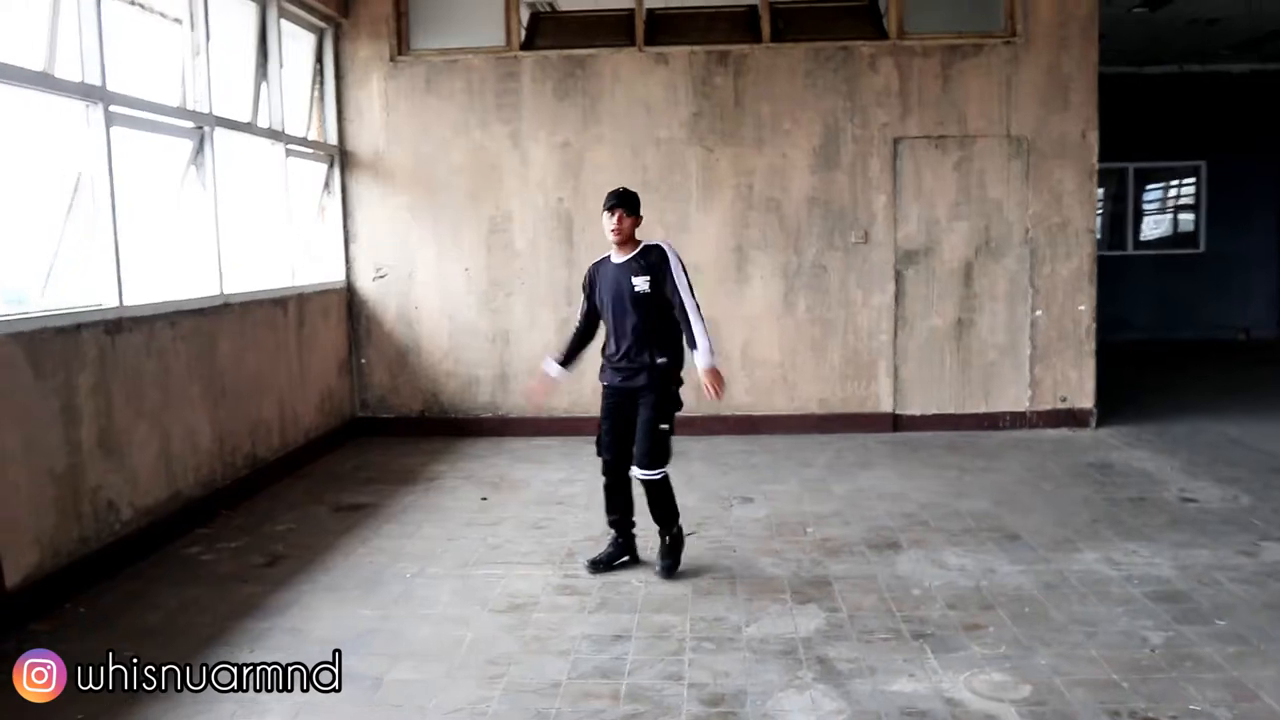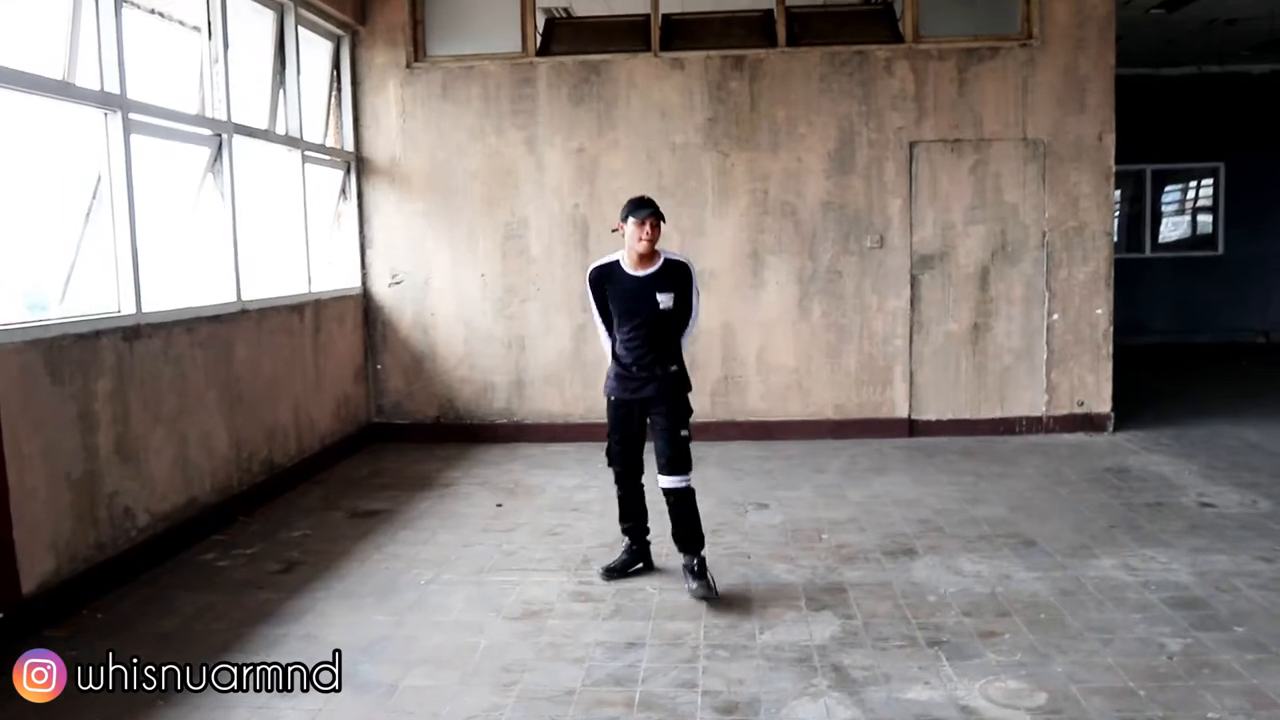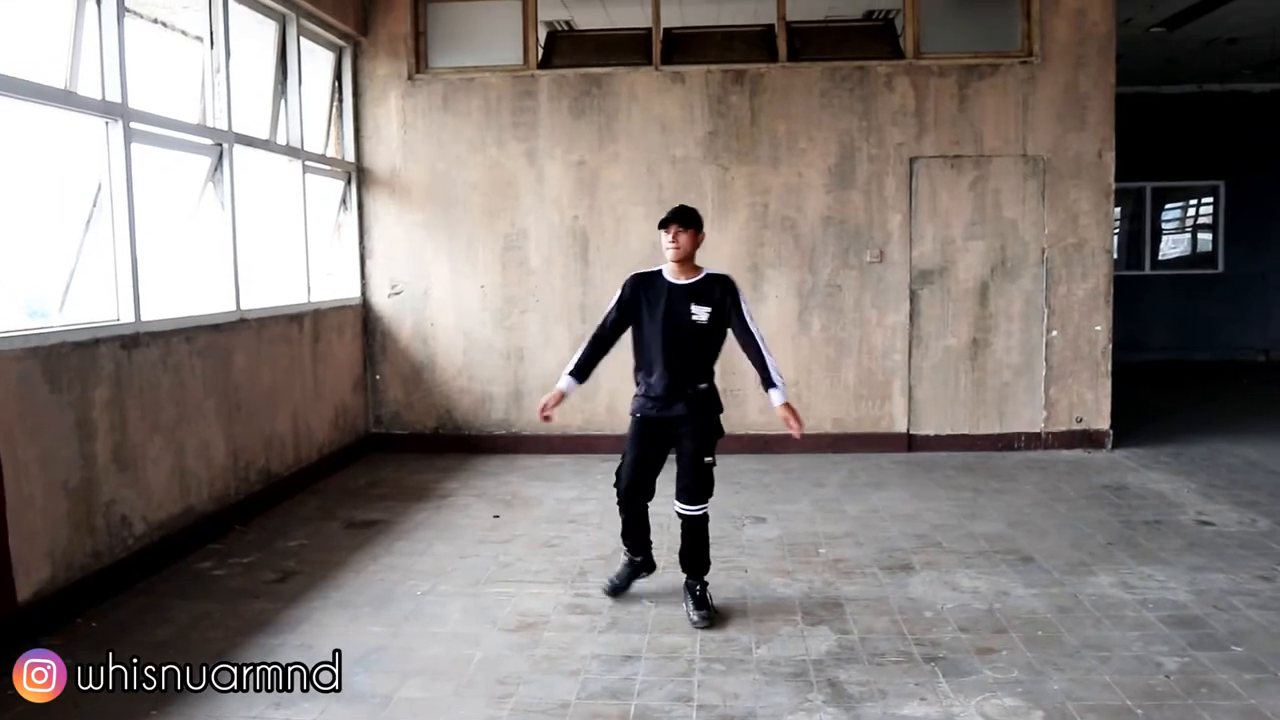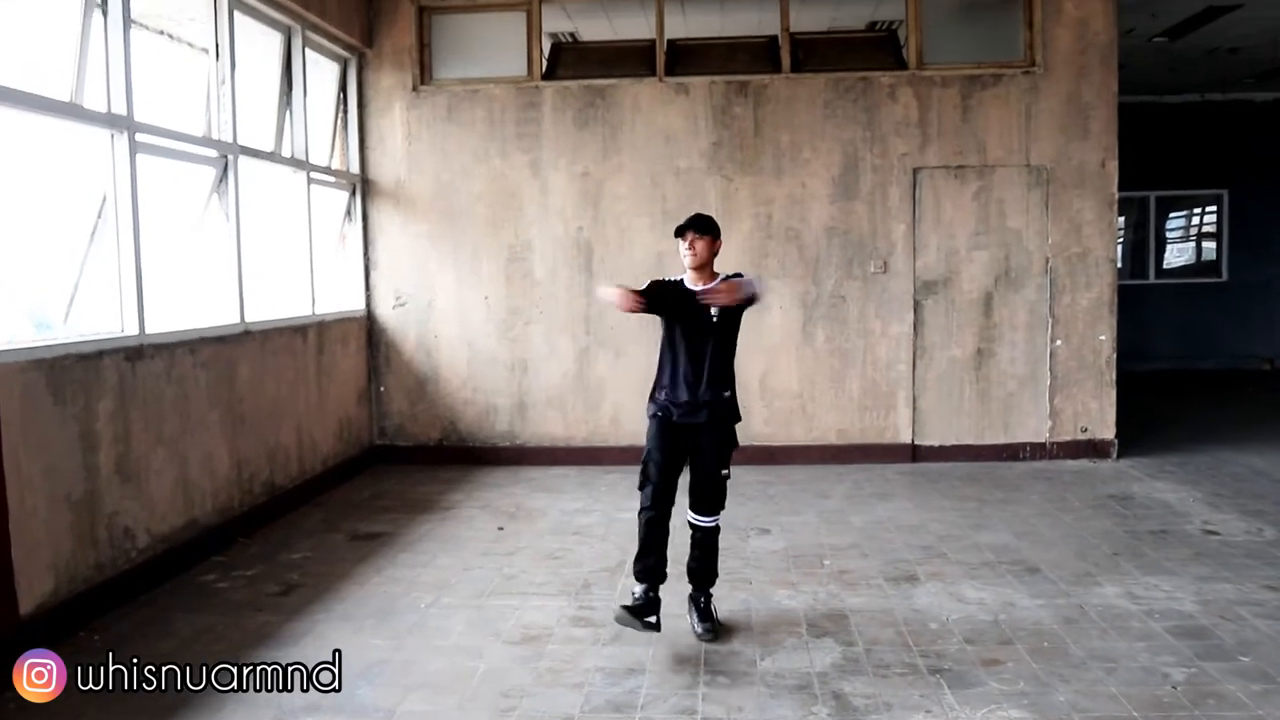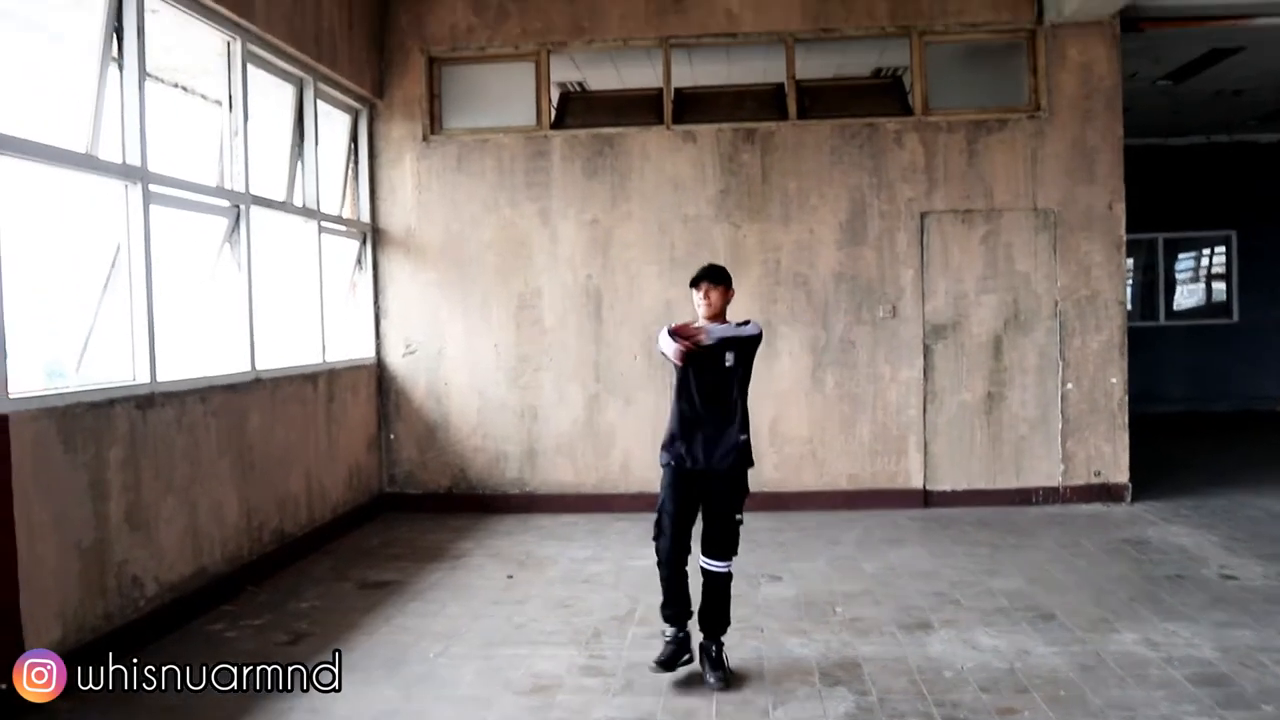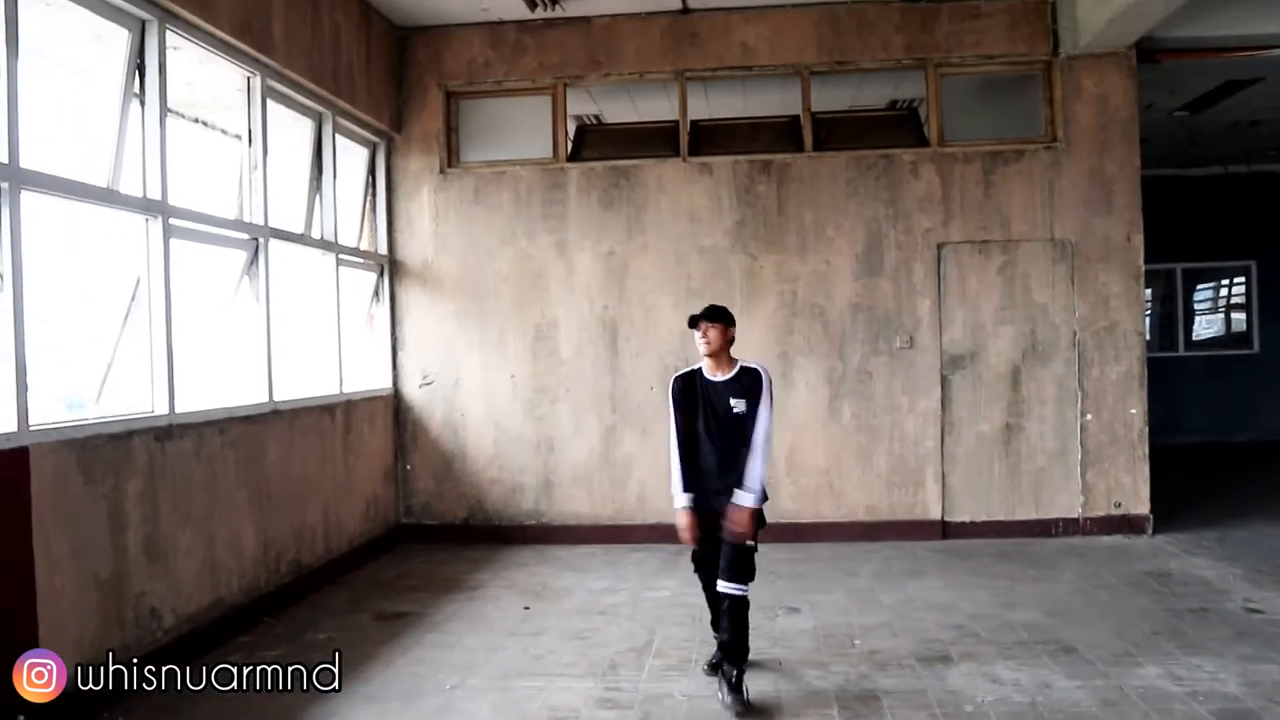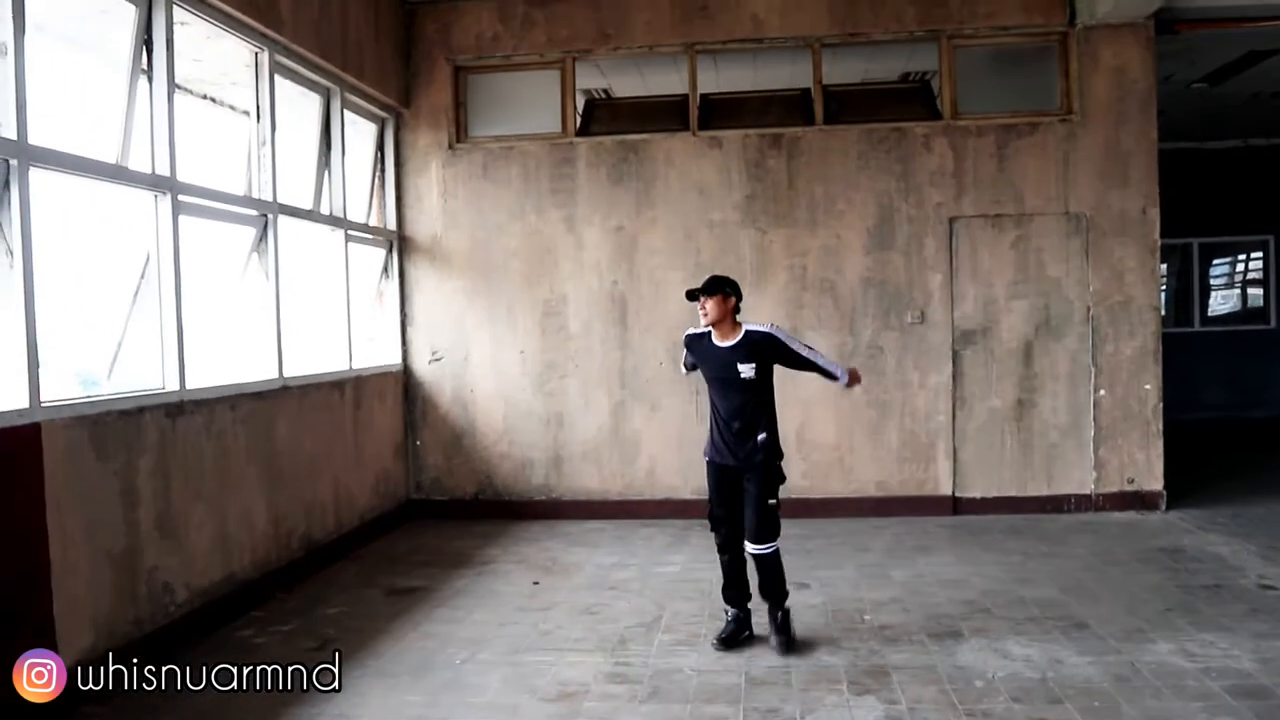
dt=0.4s
person 1, frame 1
left shoulder: (661, 257)
right shoulder: (597, 272)
left elbow: (687, 310)
right elbow: (585, 328)
left wrist: (705, 361)
right wrist: (554, 368)
left hip: (656, 377)
right hip: (615, 380)
left knee: (649, 464)
right knee: (613, 464)
left ankle: (671, 535)
right ankle: (622, 542)
person 1, frame 2
left shoulder: (679, 272)
right shoulder: (601, 275)
left hip: (667, 385)
right hip: (622, 387)
left knee: (675, 474)
right knee: (625, 474)
left ankle: (692, 559)
right ankle: (636, 548)
person 1, frame 3
left shoulder: (720, 288)
right shoulder: (638, 285)
left elbow: (750, 339)
right elbow: (605, 332)
left wrist: (779, 396)
right wrist: (565, 383)
left hip: (697, 408)
right hip: (649, 405)
left knee: (693, 501)
right knee: (630, 490)
left ankle: (695, 584)
right ankle: (638, 557)
person 1, frame 4
left shoulder: (732, 286)
right shoulder: (666, 290)
left elbow: (748, 291)
right elbow: (642, 299)
left wrist: (734, 293)
right wrist: (629, 298)
left hip: (715, 417)
right hip: (667, 412)
left knee: (706, 512)
right knee: (654, 500)
left ankle: (701, 597)
right ankle: (646, 594)
person 1, frame 5
left shoulder: (747, 334)
right shoulder: (683, 333)
left elbow: (723, 335)
right elbow: (670, 339)
left wrist: (701, 333)
right wrist: (674, 342)
left hip: (728, 461)
right hip: (681, 457)
left knee: (719, 557)
right knee: (670, 546)
left ankle: (712, 642)
right ankle: (675, 634)
person 1, frame 6
left shoulder: (755, 377)
right shoulder: (684, 382)
left elbow: (760, 440)
right elbow: (680, 444)
left wrist: (747, 499)
right wrist: (683, 503)
left hip: (739, 498)
right hip: (700, 497)
left knee: (733, 582)
right knee: (709, 578)
left ankle: (732, 672)
right ankle: (725, 643)
person 1, frame 7
left shoulder: (764, 339)
right shoulder: (695, 341)
left elbow: (807, 357)
left wrist: (843, 375)
right wrist: (687, 366)
left hip: (760, 455)
right hip: (719, 458)
left knee: (761, 536)
right knee: (727, 539)
left ankle: (778, 611)
right ankle: (737, 615)
